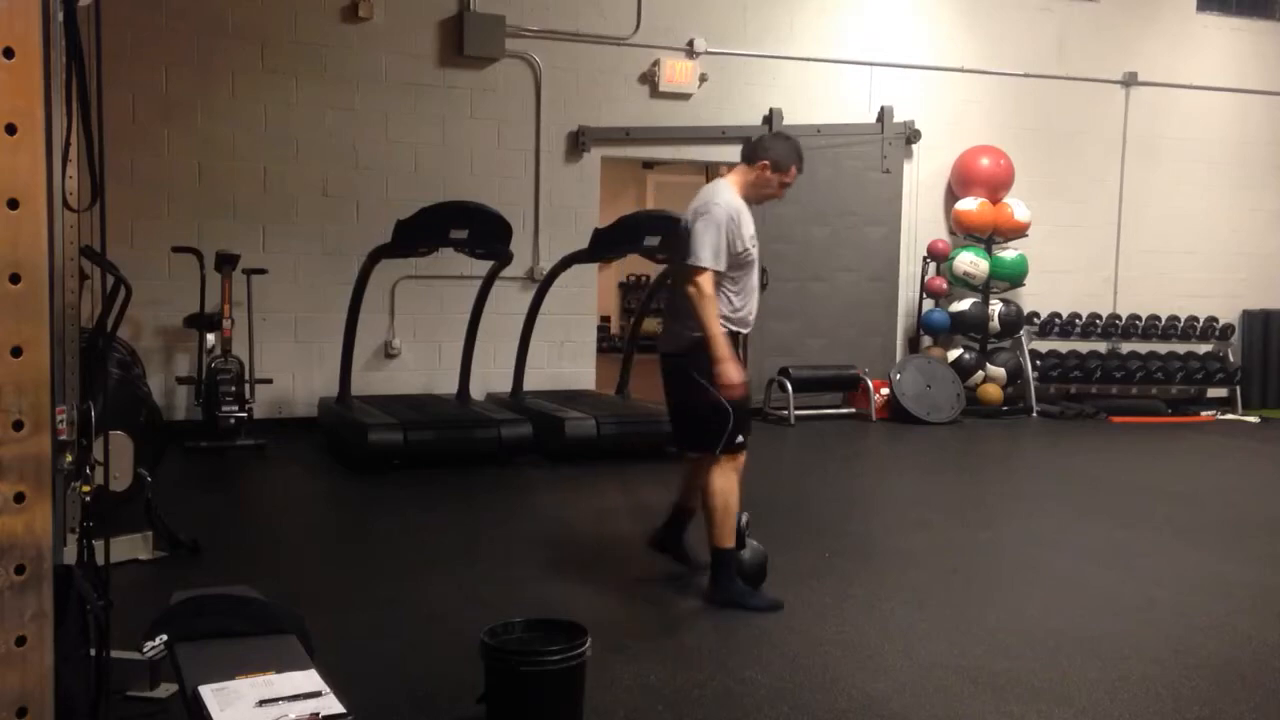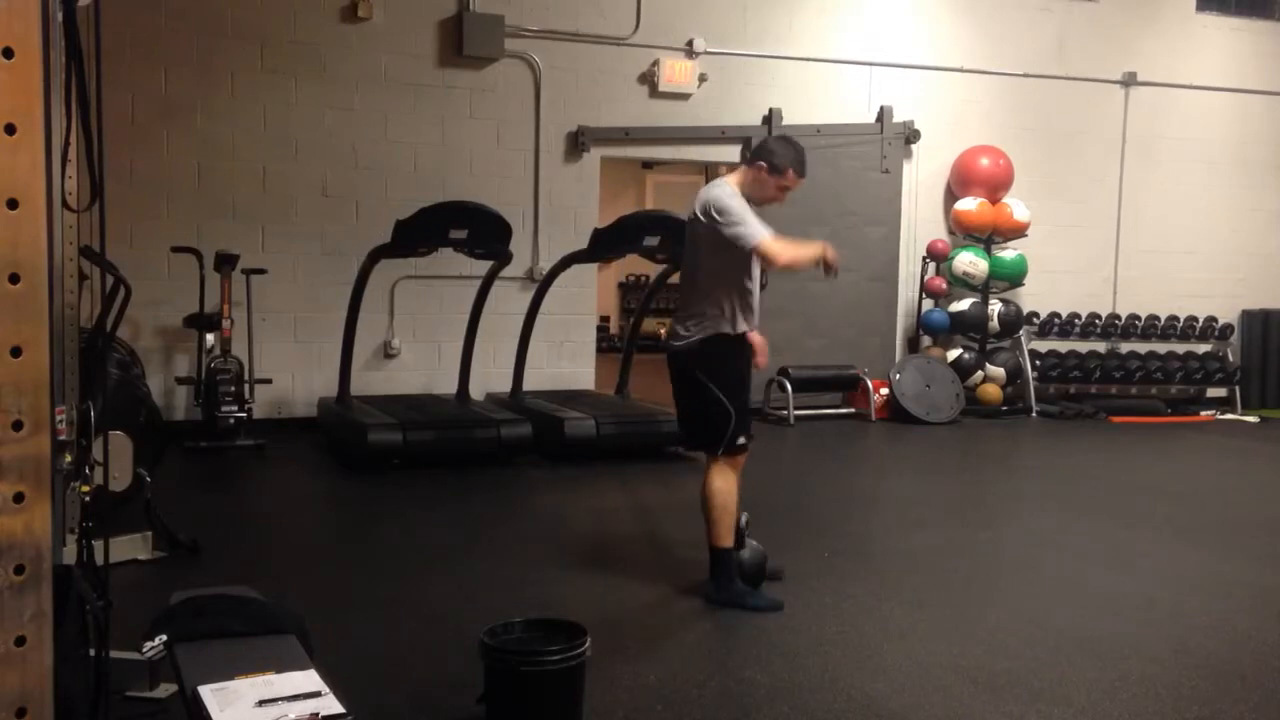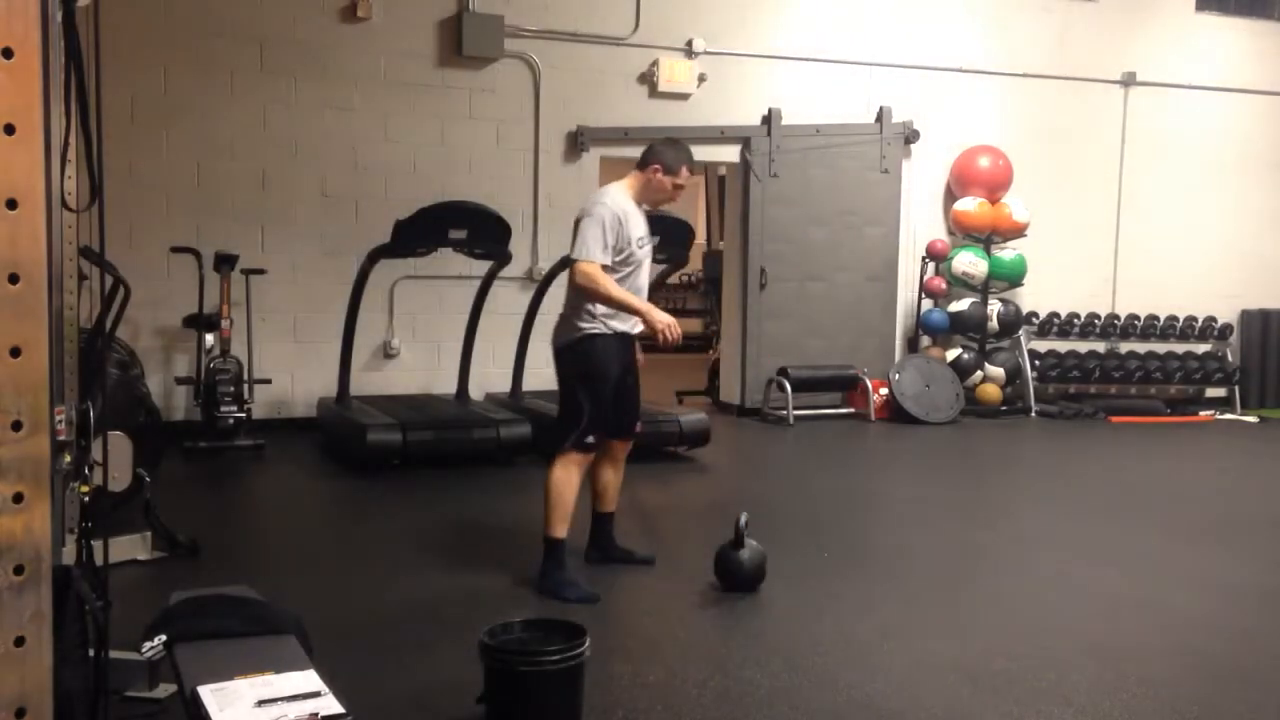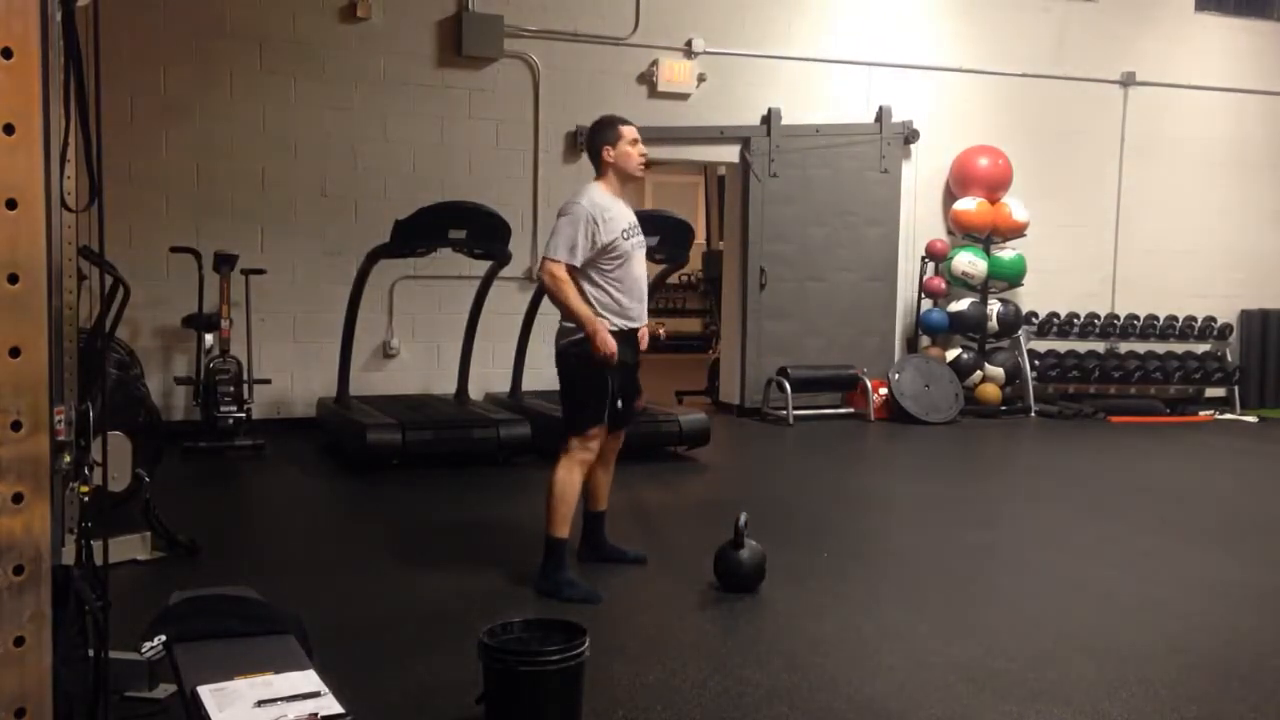
dt=1s
person 1, frame 1
left shoulder: (734, 203)
right shoulder: (720, 207)
right elbow: (699, 285)
left wrist: (727, 348)
right wrist: (723, 358)
left hip: (710, 344)
right hip: (703, 348)
left knee: (712, 449)
right knee: (729, 457)
left ankle: (674, 531)
right ankle: (725, 579)
person 1, frame 2
left shoulder: (735, 201)
right shoulder: (722, 201)
right elbow: (778, 255)
left wrist: (749, 331)
right wrist: (819, 250)
left hip: (721, 340)
right hip: (708, 345)
left knee: (731, 454)
right knee: (728, 456)
left ankle: (730, 555)
right ankle: (724, 580)
person 1, frame 3
left shoulder: (635, 209)
right shoulder: (608, 207)
right elbow: (586, 274)
left wrist: (639, 326)
right wrist: (649, 311)
left hip: (616, 339)
right hip: (590, 340)
left knee: (619, 443)
right knee: (580, 450)
left ankle: (602, 541)
right ankle: (553, 567)
person 1, frame 4
left shoulder: (621, 207)
right shoulder: (586, 207)
right elbow: (553, 274)
left wrist: (638, 323)
right wrist: (596, 330)
left hip: (621, 342)
right hip: (594, 345)
left knee: (610, 443)
right knee: (583, 447)
left ankle: (594, 539)
right ankle: (553, 568)
